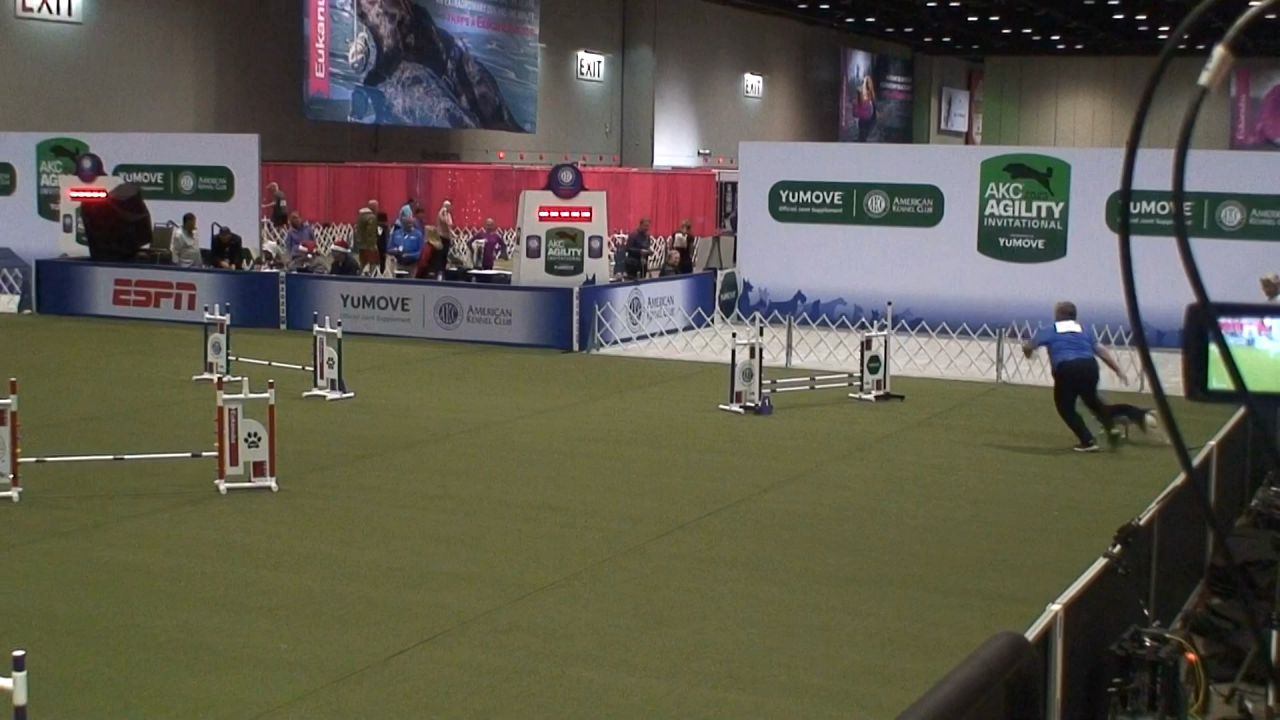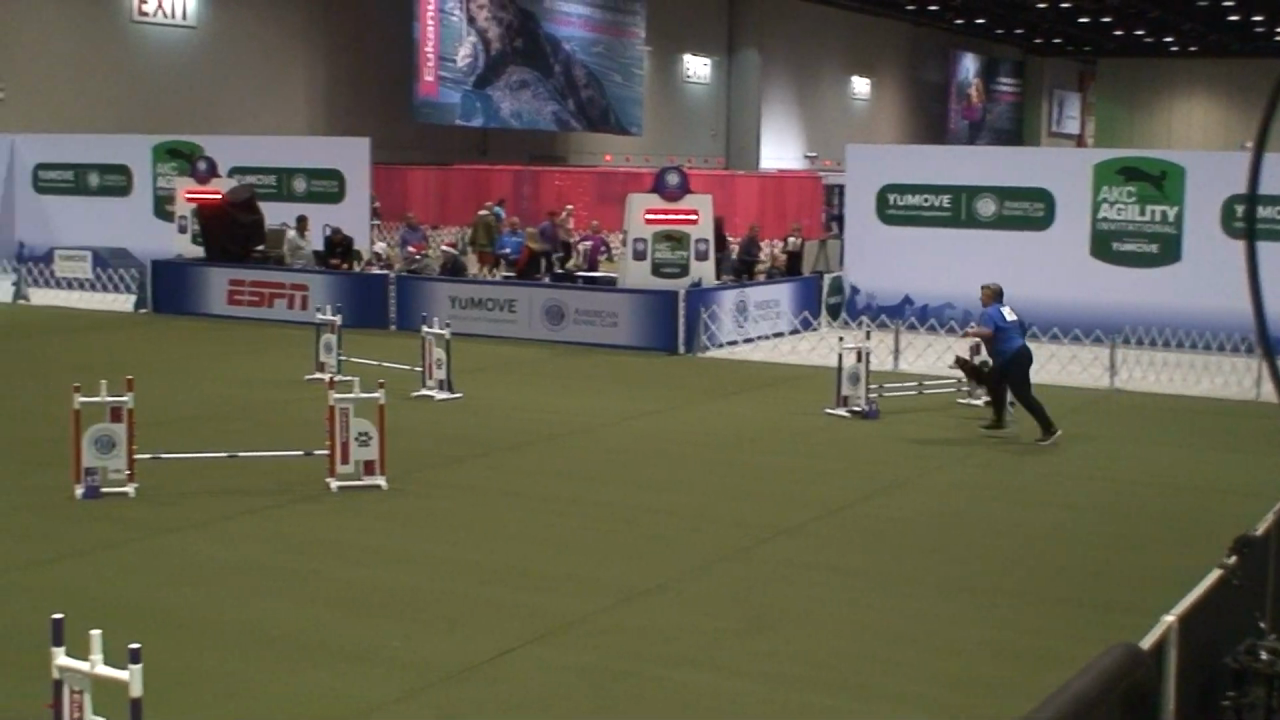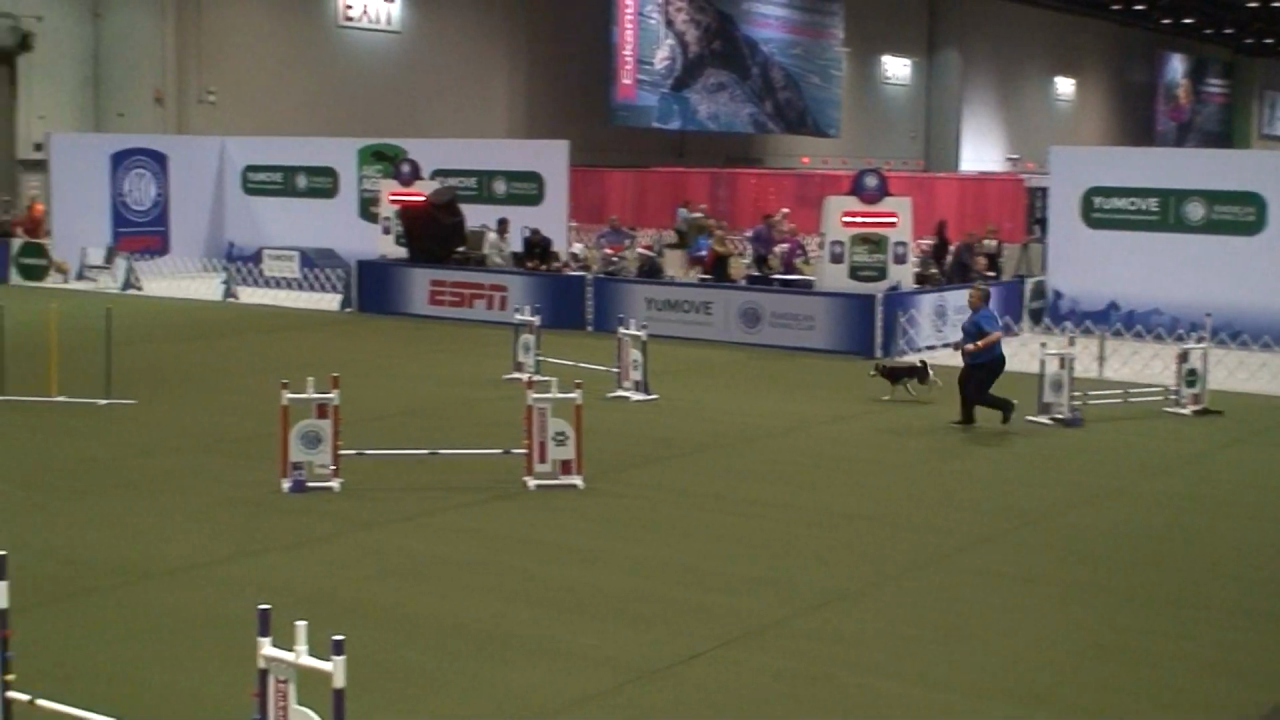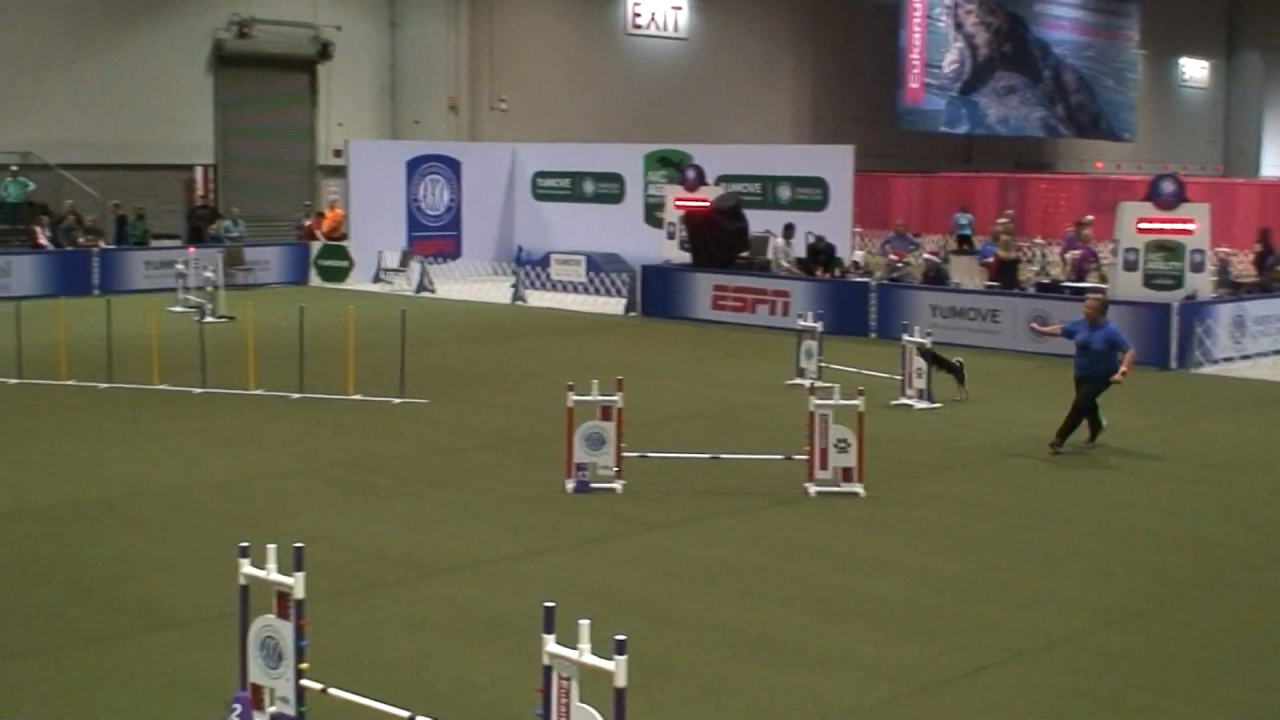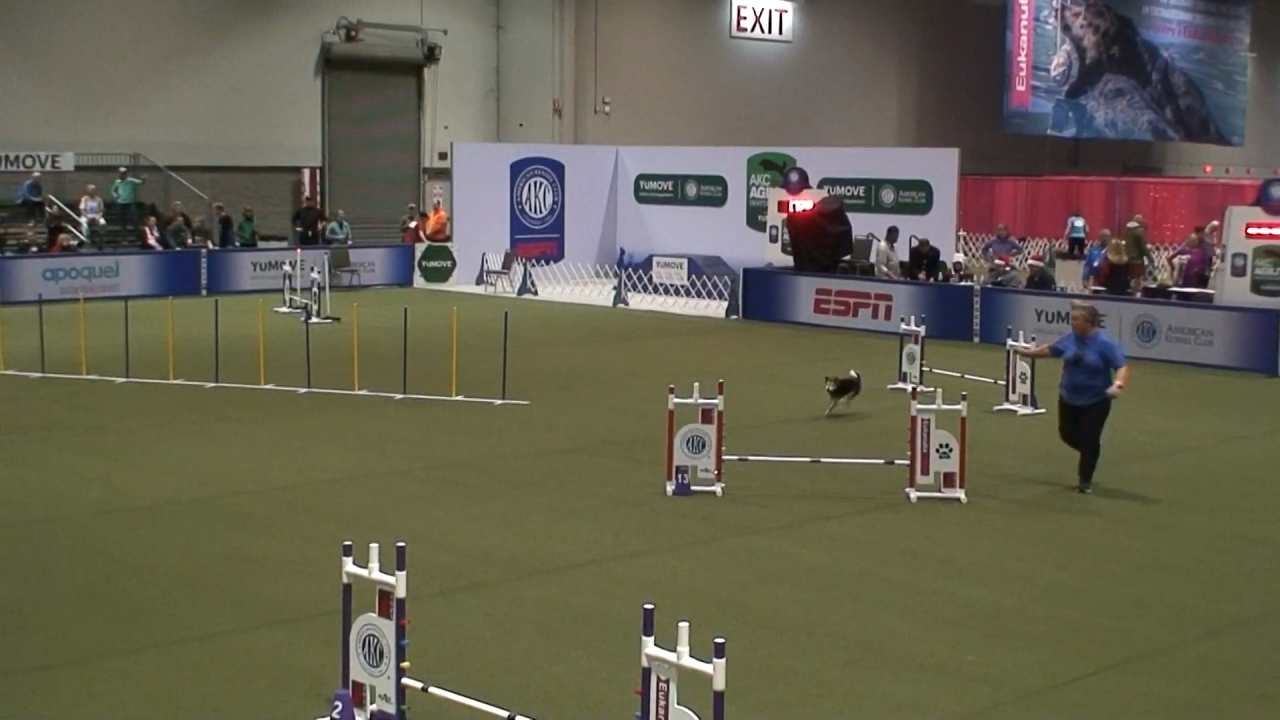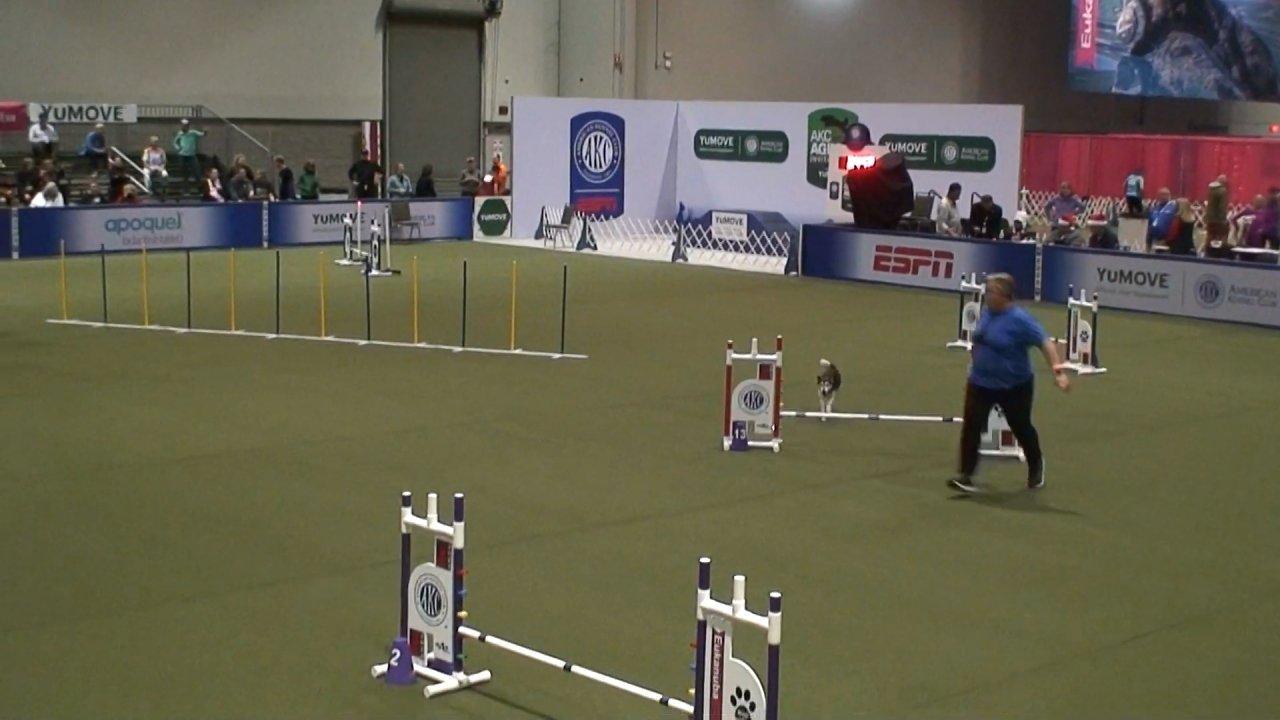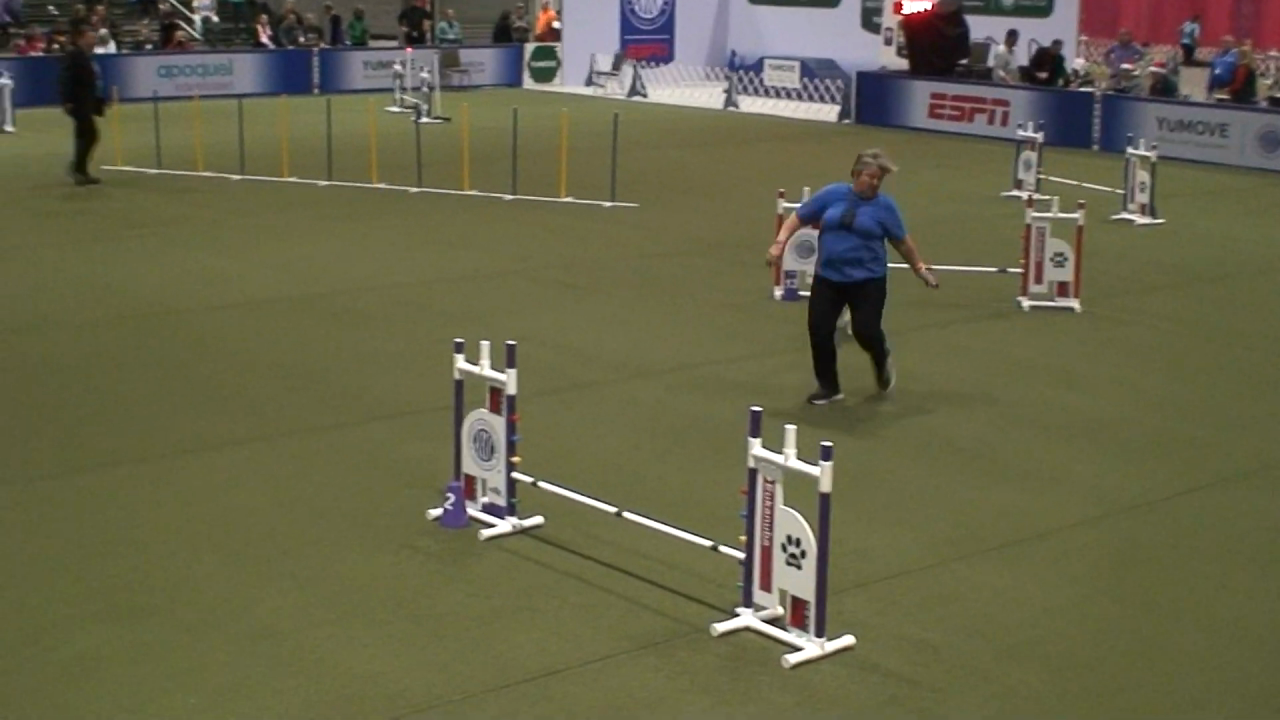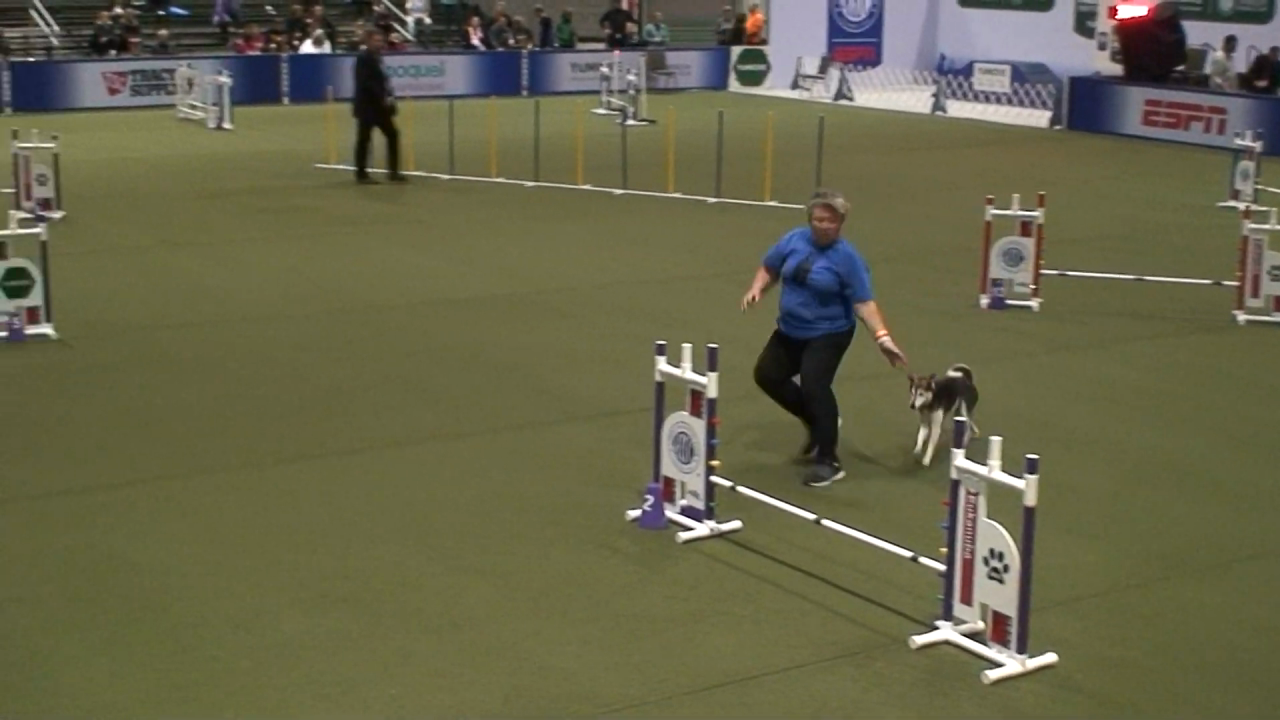
dt=0.7s
person 1, frame 1
left shoulder: (1050, 331)
right shoulder: (1083, 330)
left elbow: (1028, 346)
right elbow: (1101, 351)
left wrist: (1028, 352)
right wrist: (1119, 370)
left hip: (1066, 370)
right hip: (1089, 366)
left knee: (1065, 407)
right knee: (1093, 401)
left ankle: (1088, 442)
right ankle: (1111, 427)
person 1, frame 2
left shoulder: (989, 313)
right shoulder: (1007, 310)
left elbow: (986, 332)
right elbow: (1022, 329)
left wrist: (971, 332)
left hip: (1013, 359)
right hip: (1021, 353)
left knee: (1022, 393)
right knee: (993, 383)
left ankle: (1050, 430)
right ankle: (999, 421)
person 1, frame 3
left shoulder: (984, 315)
right shoulder: (977, 313)
left elbow: (997, 335)
left wrist: (976, 345)
right wrist: (965, 342)
left hip: (990, 363)
right hip: (976, 362)
left knee: (977, 395)
right knee: (964, 383)
left ankle: (1006, 406)
right ankle: (967, 418)
person 1, frame 4
left shoulder: (1111, 331)
right shoulder: (1082, 323)
left elbow: (1130, 352)
right elbow: (1062, 330)
left wrist: (1122, 372)
right wrist: (1041, 330)
left hip: (1101, 377)
right hip: (1081, 373)
left knee: (1080, 404)
right knee: (1086, 404)
left ankle: (1060, 439)
right ankle: (1097, 426)
person 1, frame 5
left shoulder: (1105, 344)
right shoulder: (1069, 339)
left elbow: (1122, 367)
right elbow: (1049, 350)
left wrist: (1118, 386)
right wrist: (1027, 352)
left hip: (1096, 401)
right hip: (1069, 399)
left knee: (1089, 439)
right knee: (1067, 434)
left ankle: (1086, 479)
right ankle: (1088, 453)
person 1, frame 6
left shoulder: (1019, 319)
right shoulder: (988, 313)
left elbow: (1045, 342)
left wrist: (1058, 371)
right wrist: (974, 351)
left hip: (1013, 385)
right hip: (980, 382)
left knee: (1021, 428)
right knee: (971, 425)
left ankle: (1036, 466)
right ankle: (967, 477)
person 1, frame 7
left shoulder: (885, 207)
right shoulder: (831, 195)
left elbow: (902, 242)
right elbow: (798, 217)
left wrist: (920, 269)
right wrist: (779, 243)
left hip: (867, 280)
right hip: (827, 277)
left knee: (866, 330)
right knee: (819, 329)
left ankle: (881, 360)
right ankle: (828, 386)
person 1, frame 8
left shoulder: (847, 258)
right shoulder: (794, 240)
left elbow: (864, 303)
right elbow: (768, 269)
left wrist: (883, 339)
right wrist: (756, 290)
left hip: (829, 334)
right hip: (789, 331)
left knee: (814, 387)
right knee: (767, 374)
left ankle: (828, 461)
right ankle: (818, 423)
